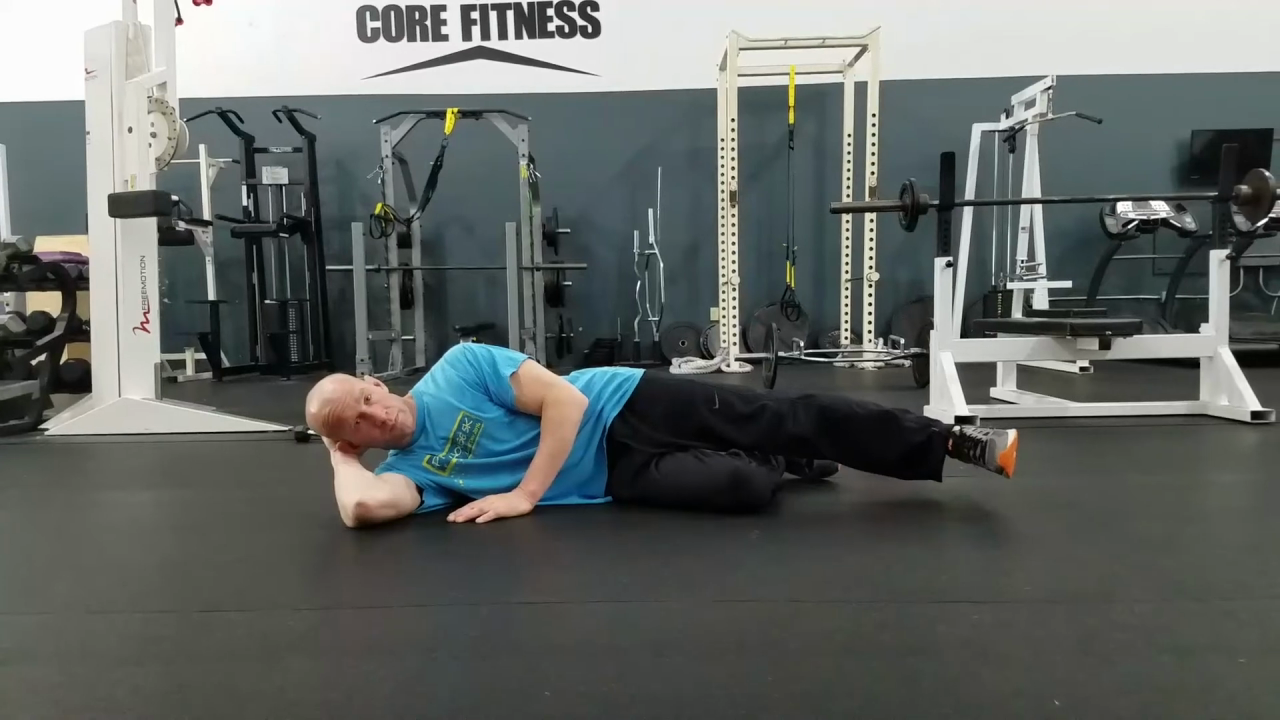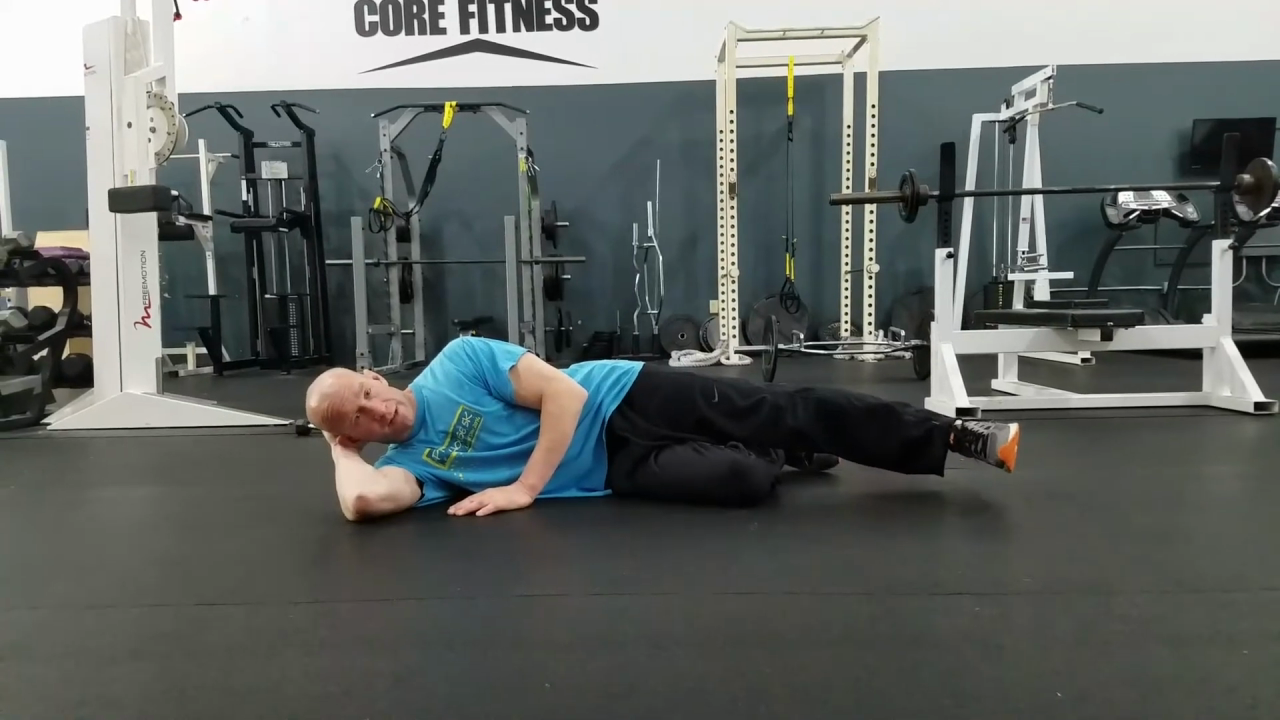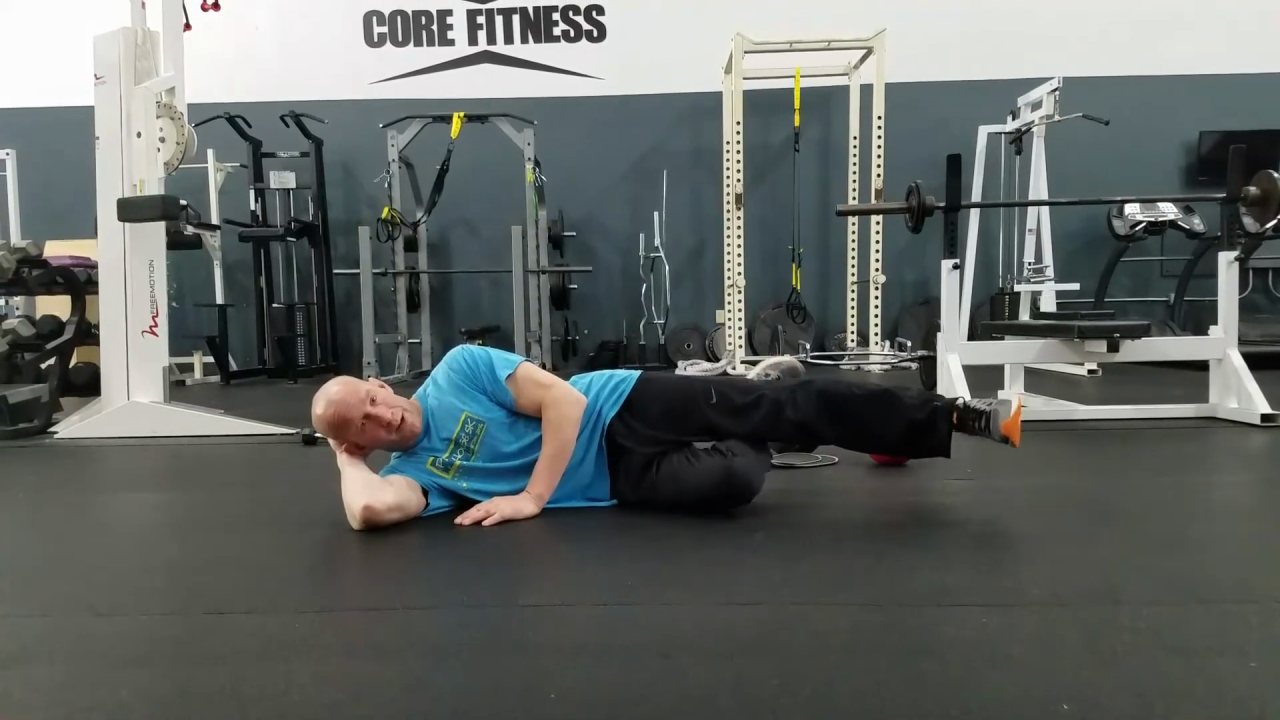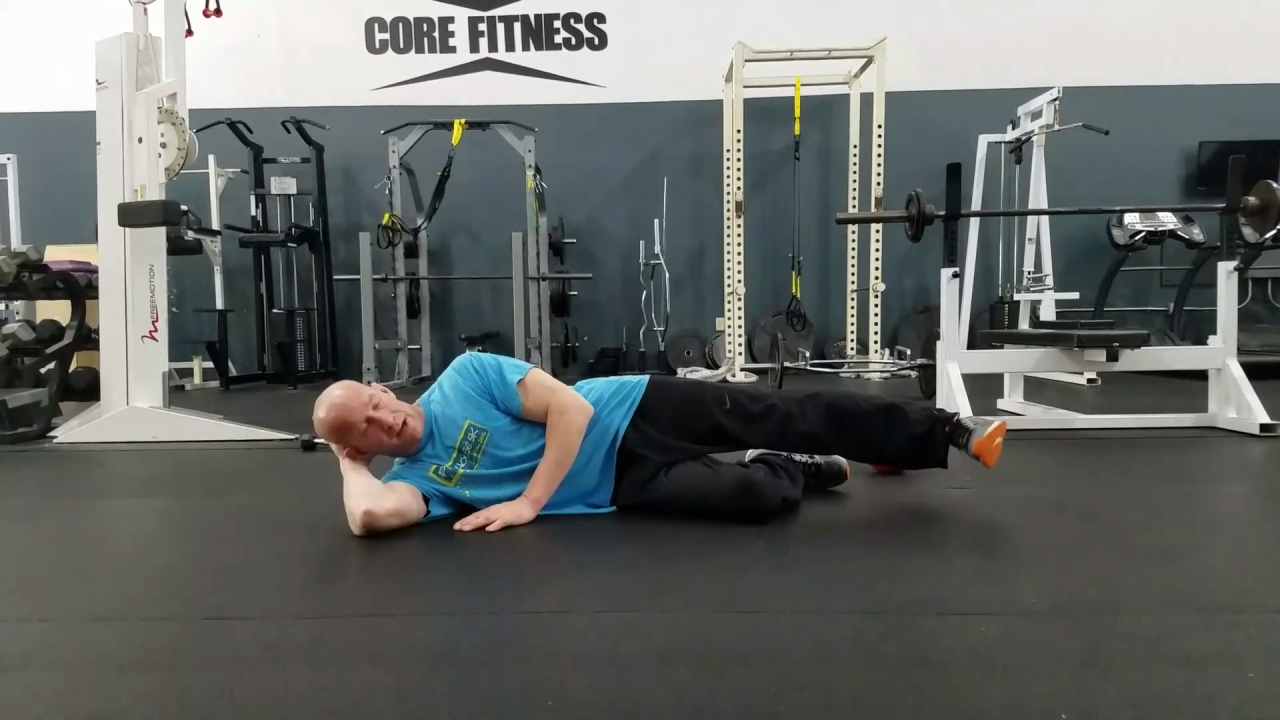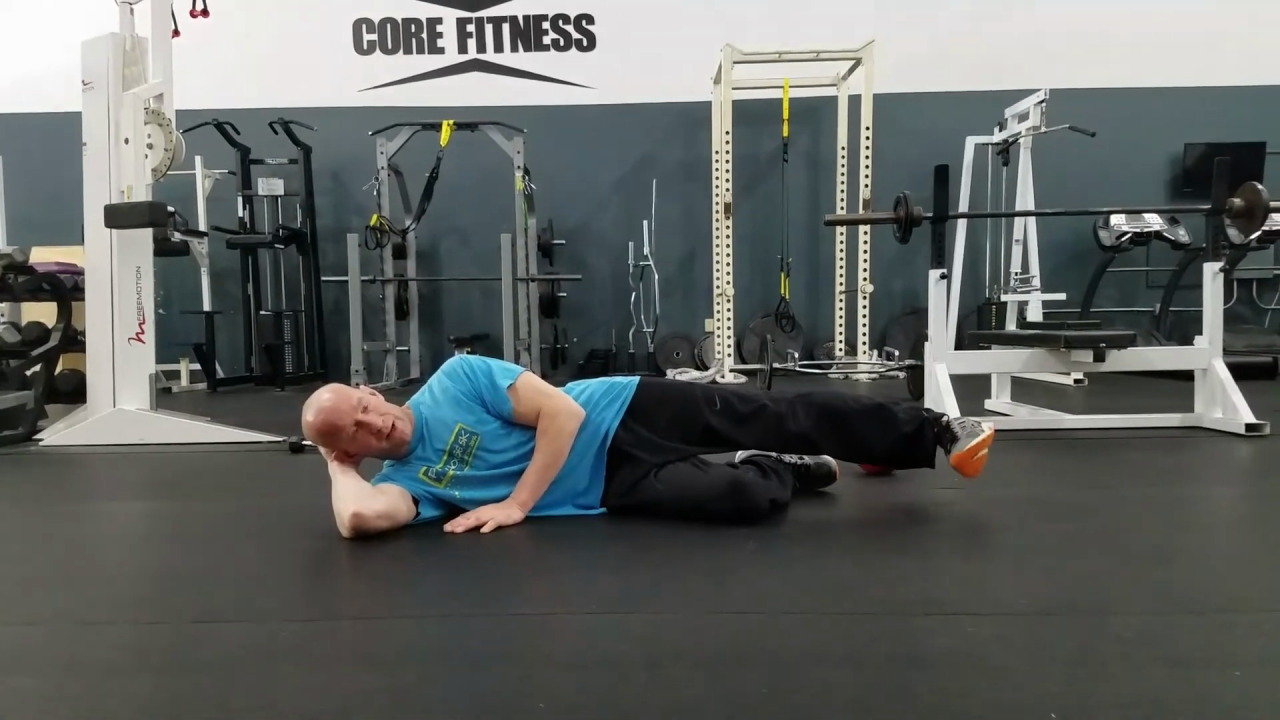
dt=1s
person 1, frame 1
left shoulder: (461, 365)
right shoulder: (412, 470)
left elbow: (565, 397)
right elbow: (363, 508)
left wrist: (527, 494)
right wrist: (341, 454)
left hip: (621, 405)
right hip: (616, 474)
left knee: (786, 414)
right knee: (740, 487)
left ankle: (961, 441)
right ankle: (780, 465)
person 1, frame 2
left shoulder: (459, 360)
right shoulder: (412, 464)
left elbow: (564, 391)
right elbow: (363, 501)
left wrist: (526, 486)
right wrist: (342, 449)
left hip: (620, 398)
right hip: (615, 468)
left knee: (784, 408)
right knee: (740, 479)
left ankle: (961, 435)
right ankle: (780, 456)
person 1, frame 3
left shoulder: (459, 369)
right shoulder: (414, 473)
left elbow: (563, 398)
right elbow: (371, 511)
left wrist: (533, 496)
right wrist: (347, 458)
left hip: (622, 408)
right hip: (621, 480)
left knee: (788, 407)
right knee: (731, 479)
left ankle: (963, 415)
right ankle: (753, 436)
person 1, frame 4
left shoulder: (466, 375)
right shoulder: (417, 478)
left elbow: (572, 406)
right elbow: (371, 517)
left wrist: (530, 503)
right wrist: (350, 464)
left hip: (630, 413)
right hip: (625, 486)
left knee: (785, 415)
right knee: (753, 497)
left ankle: (950, 429)
right ankle: (797, 473)
person 1, frame 5
left shoulder: (456, 377)
right shoulder: (406, 480)
left elbow: (561, 410)
right elbow: (360, 518)
left wrist: (517, 503)
right wrist: (340, 466)
left hip: (621, 413)
right hip: (615, 486)
left knee: (775, 414)
right knee: (741, 499)
left ankle: (935, 430)
right ankle: (789, 473)
